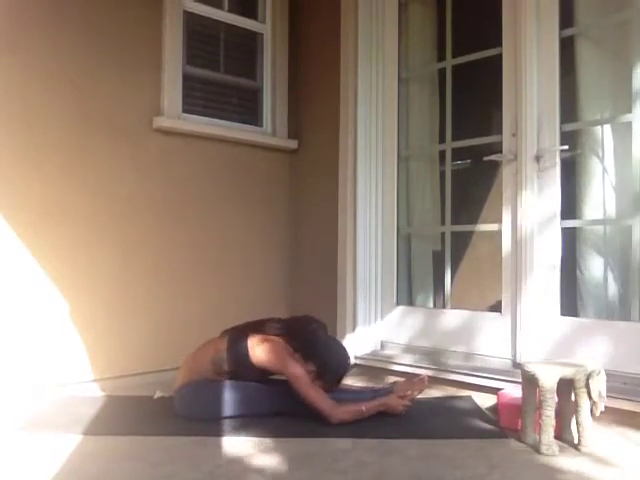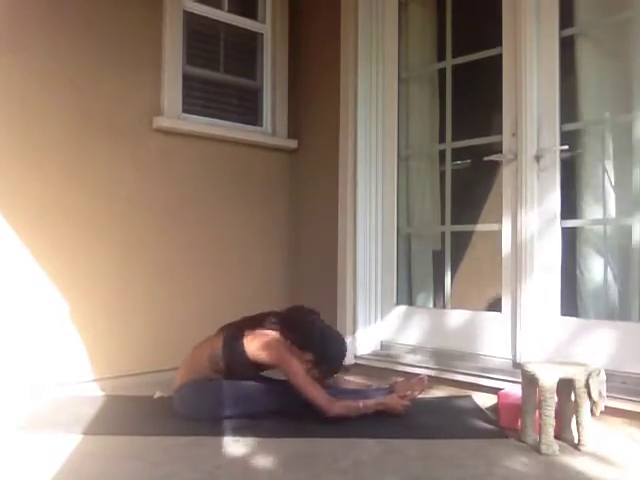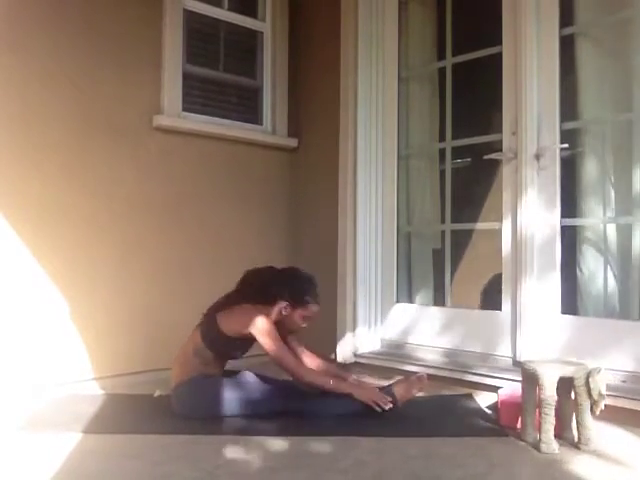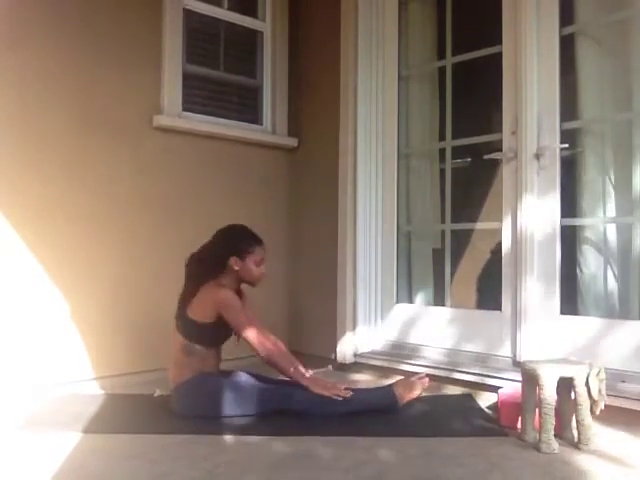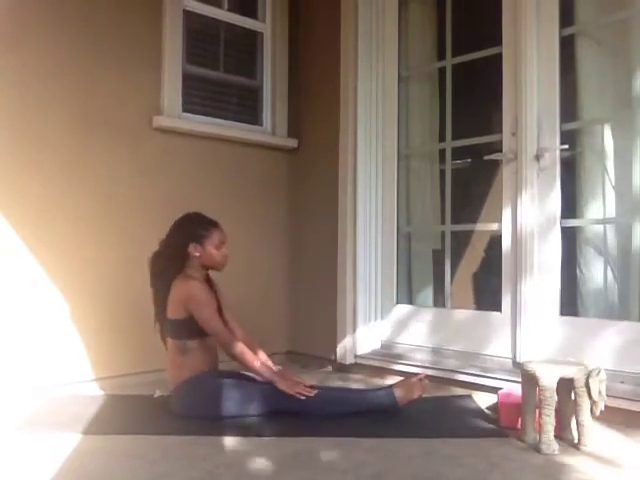
dt=0.4s
person 1, frame 1
left shoulder: (293, 344)
right shoulder: (284, 357)
left elbow: (326, 390)
right elbow: (335, 414)
left wrist: (379, 393)
right wrist: (383, 403)
left hip: (212, 383)
right hip: (194, 394)
left knee: (298, 394)
right knee: (286, 399)
person 1, frame 2
left shoulder: (288, 338)
right shoulder: (280, 350)
left elbow: (320, 383)
right elbow: (329, 408)
left wrist: (378, 393)
right wrist: (381, 403)
left hip: (210, 384)
right hip: (195, 394)
left knee: (295, 393)
right knee: (286, 398)
left ankle: (386, 392)
person 1, frame 3
left shoulder: (264, 314)
right shoulder: (256, 319)
left elbow: (303, 355)
right elbow: (300, 373)
left wrist: (352, 380)
right wrist: (353, 389)
left hip: (208, 383)
right hip: (193, 393)
left knee: (291, 391)
right knee: (288, 398)
left ankle: (384, 395)
right ankle: (387, 398)
person 1, frame 4
left shoulder: (229, 291)
right shoulder: (220, 295)
left elbow: (266, 337)
right elbow: (264, 348)
left wrist: (307, 374)
right wrist: (308, 381)
left hip: (208, 383)
right hip: (194, 392)
left knee: (289, 387)
right knee: (288, 397)
left ankle: (387, 395)
right ankle: (390, 397)
person 1, frame 5
left shoulder: (204, 283)
right shoulder: (189, 288)
left elbow: (237, 333)
right elbow: (229, 342)
left wrist: (274, 370)
right wrist: (275, 377)
left hip: (208, 383)
right hip: (193, 393)
left knee: (292, 388)
right knee: (284, 397)
left ankle: (386, 395)
right ankle: (390, 398)
